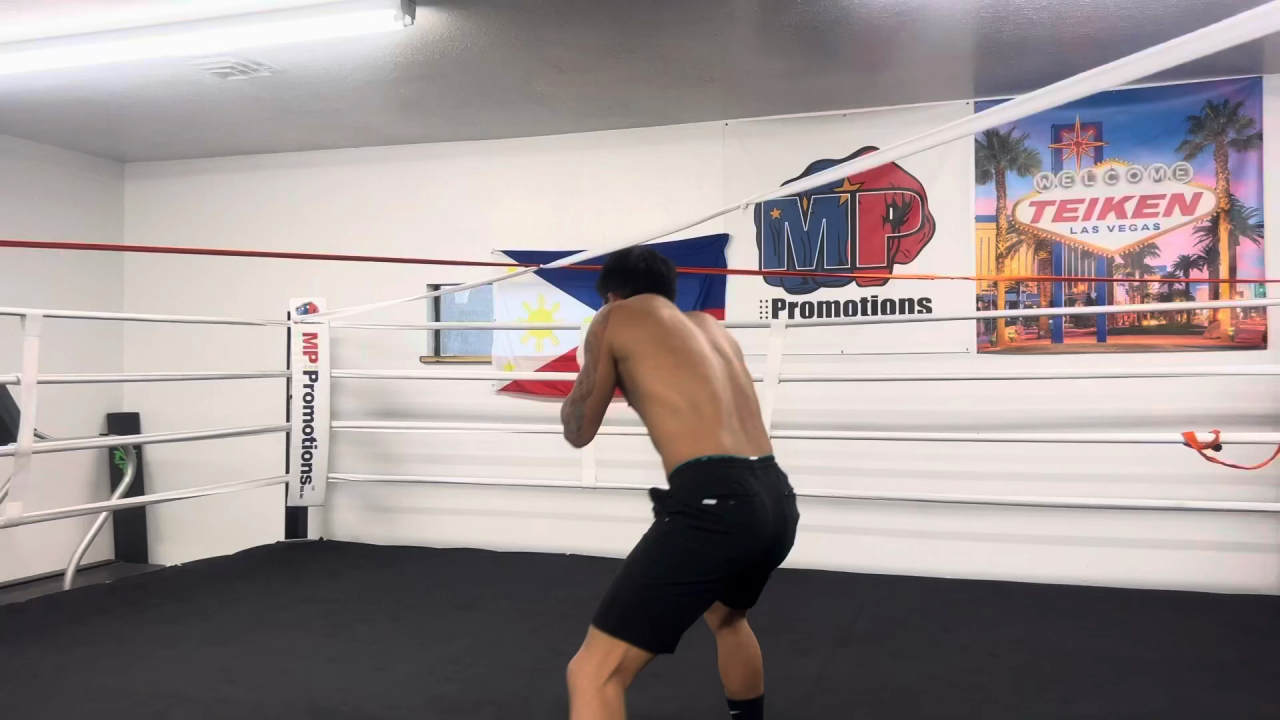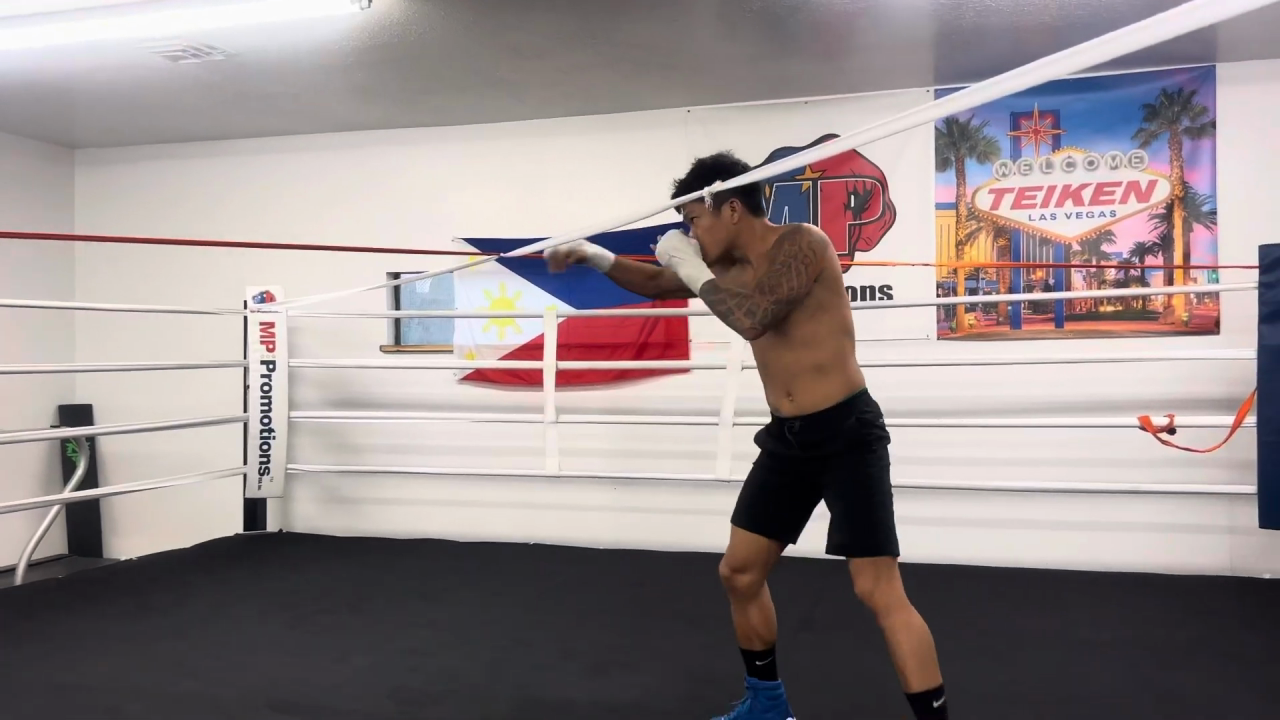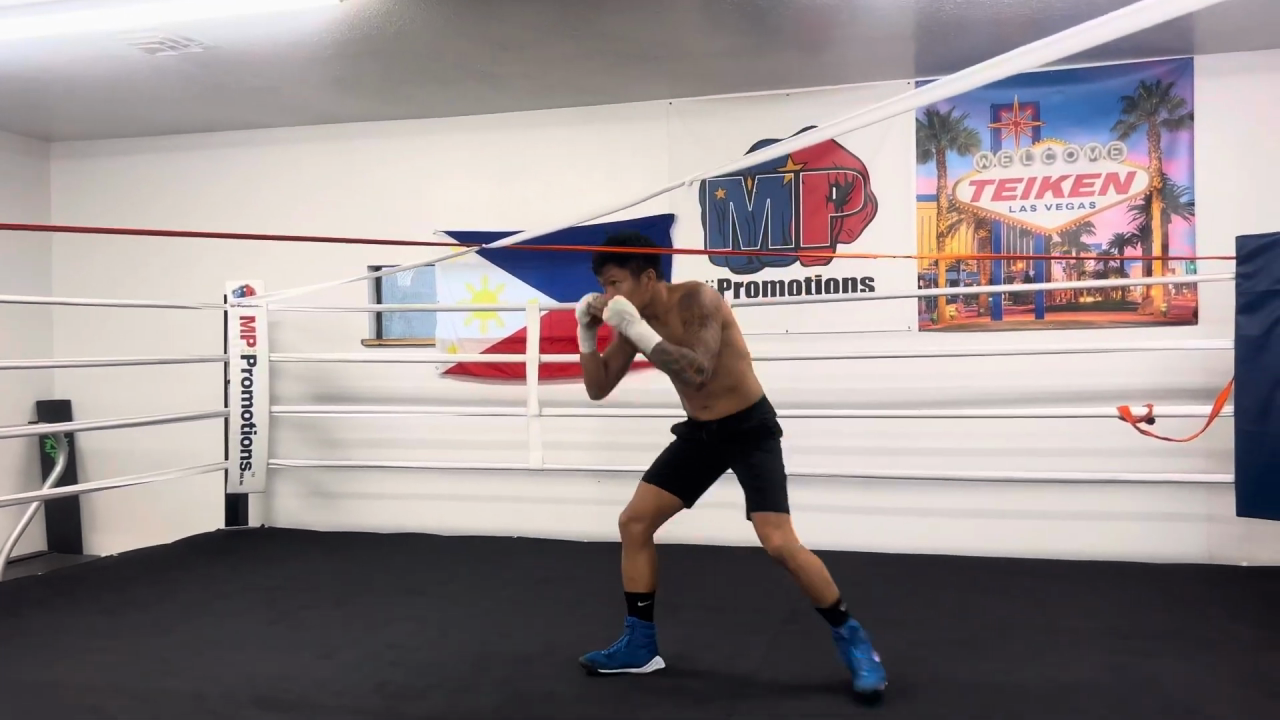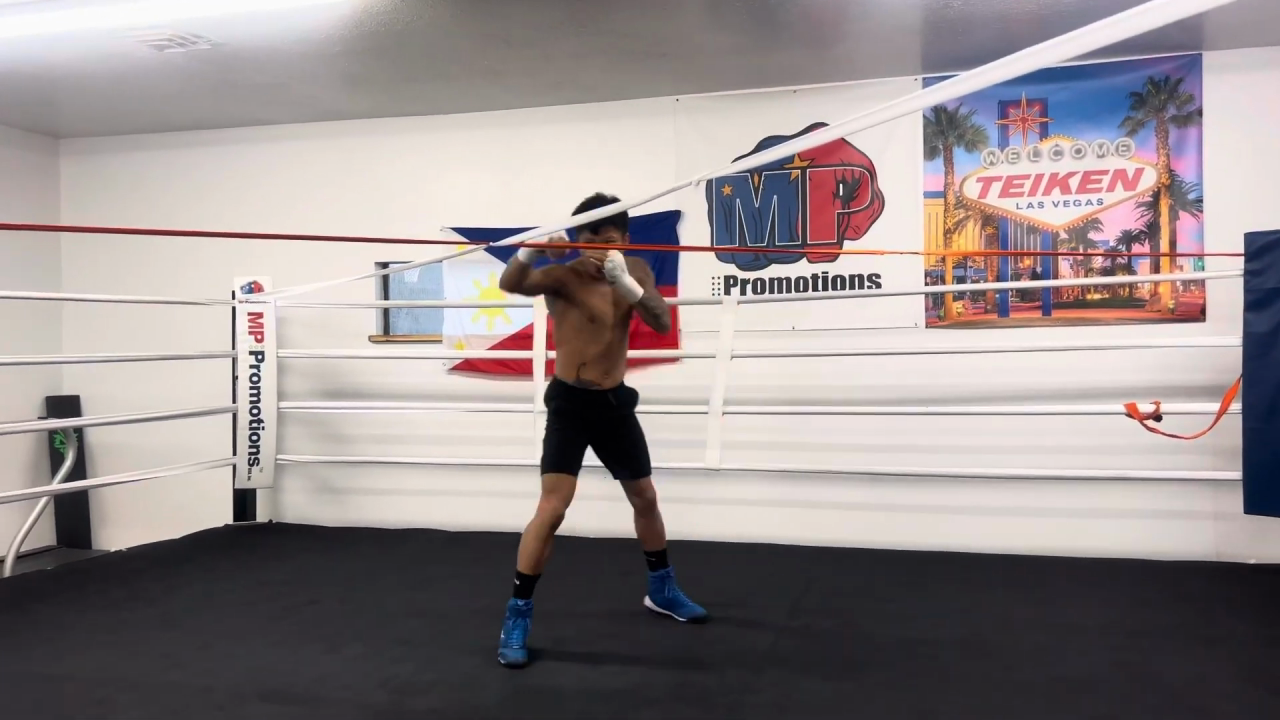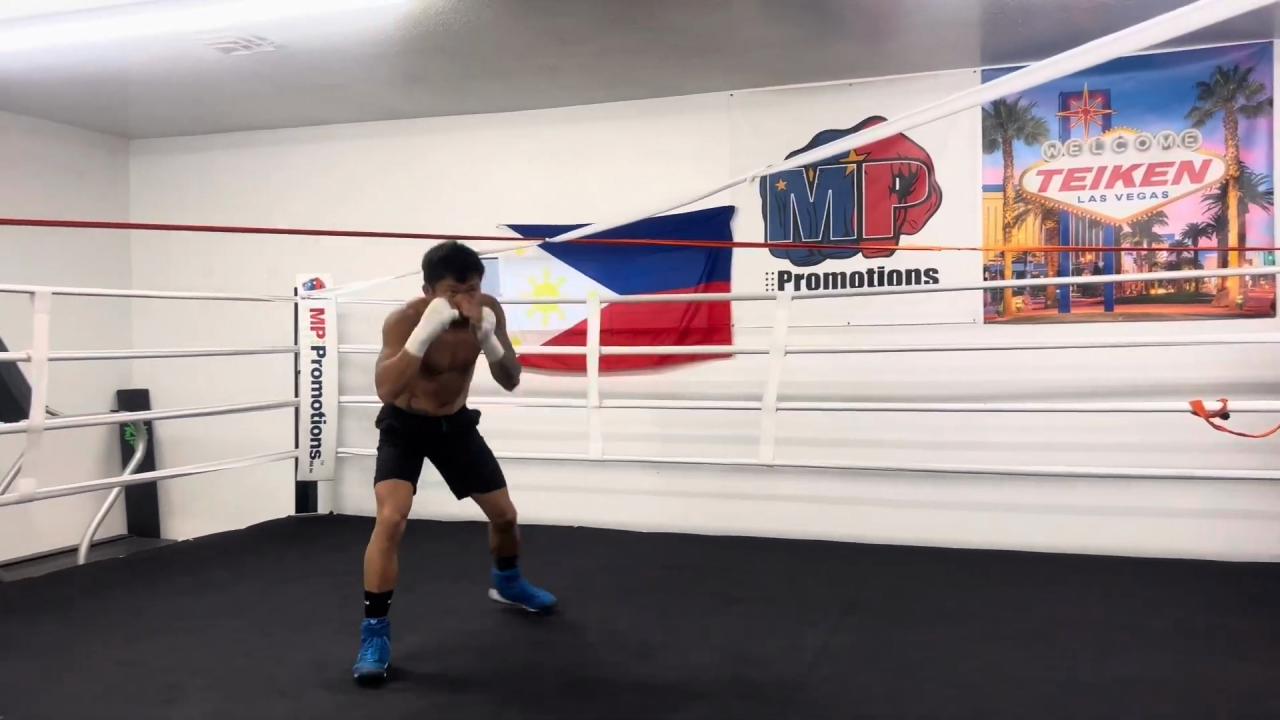
dt=0.7s
person 1, frame 1
left shoulder: (618, 318)
right shoulder: (712, 327)
left elbow: (579, 430)
left wrist: (589, 358)
left hip: (712, 505)
right hip: (773, 501)
left knee: (592, 676)
right knee: (723, 613)
person 1, frame 2
left shoulder: (803, 243)
right shoulder: (733, 263)
left elbow: (753, 318)
right elbow: (664, 285)
left wrist: (693, 269)
right wrist: (593, 254)
left hip: (848, 433)
right hip: (787, 438)
left knee: (881, 593)
right knee: (740, 574)
person 1, frame 3
left shoulder: (701, 297)
right shoulder: (641, 318)
left elbow: (696, 371)
right elbow: (598, 387)
left wrist: (638, 330)
right wrist: (586, 331)
left hip: (752, 427)
right hip: (702, 432)
left knee: (781, 544)
right knee: (633, 522)
left ankle: (852, 640)
right ankle: (639, 644)
person 1, frame 4
left shoulder: (636, 270)
right shoulder: (562, 276)
left elbow: (662, 323)
right elbow: (511, 284)
left wrist: (625, 280)
right wrist: (532, 250)
left hip: (615, 400)
right hip: (571, 402)
left knee: (645, 498)
right knee: (551, 509)
left ankle: (663, 589)
right ankle: (517, 616)
person 1, frame 5
left shoulder: (486, 311)
right shoulder: (404, 320)
left elbow: (511, 381)
right elbow: (386, 390)
left wrist: (493, 342)
right wrist: (424, 332)
left hip: (456, 423)
right hip: (404, 424)
left knee: (503, 514)
right knee: (390, 521)
left ankle: (508, 581)
right ankle: (375, 634)
